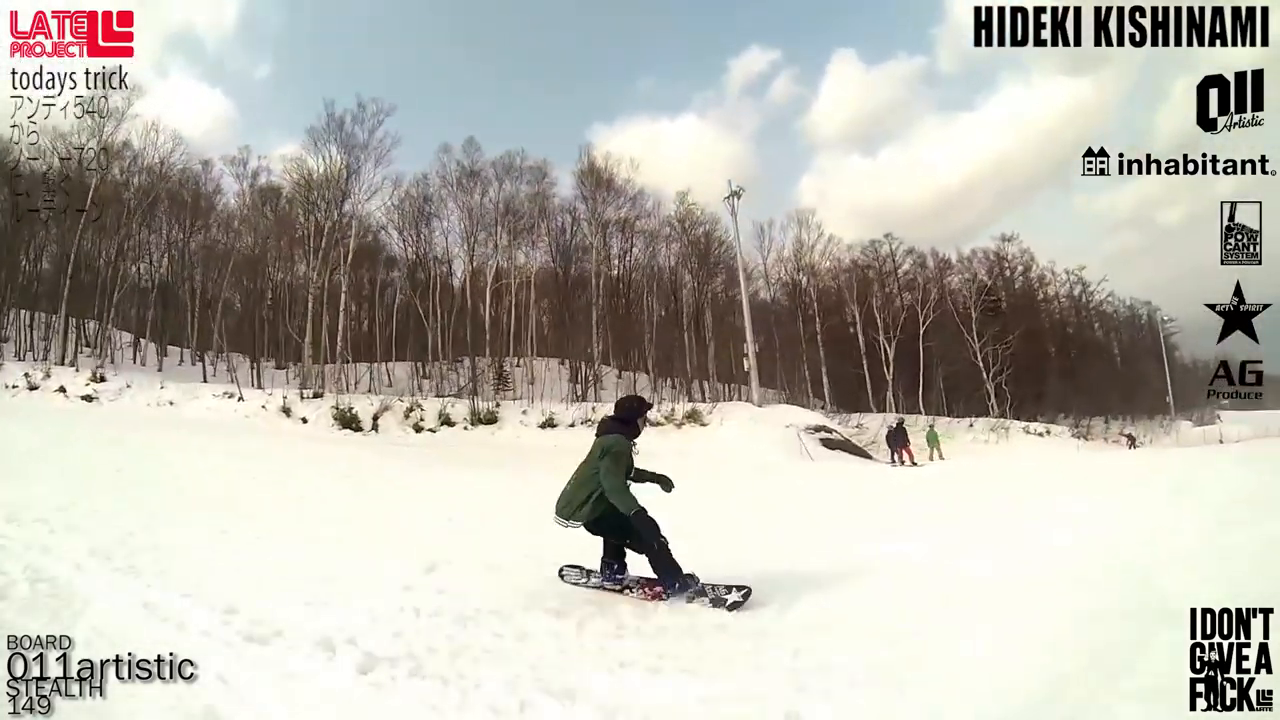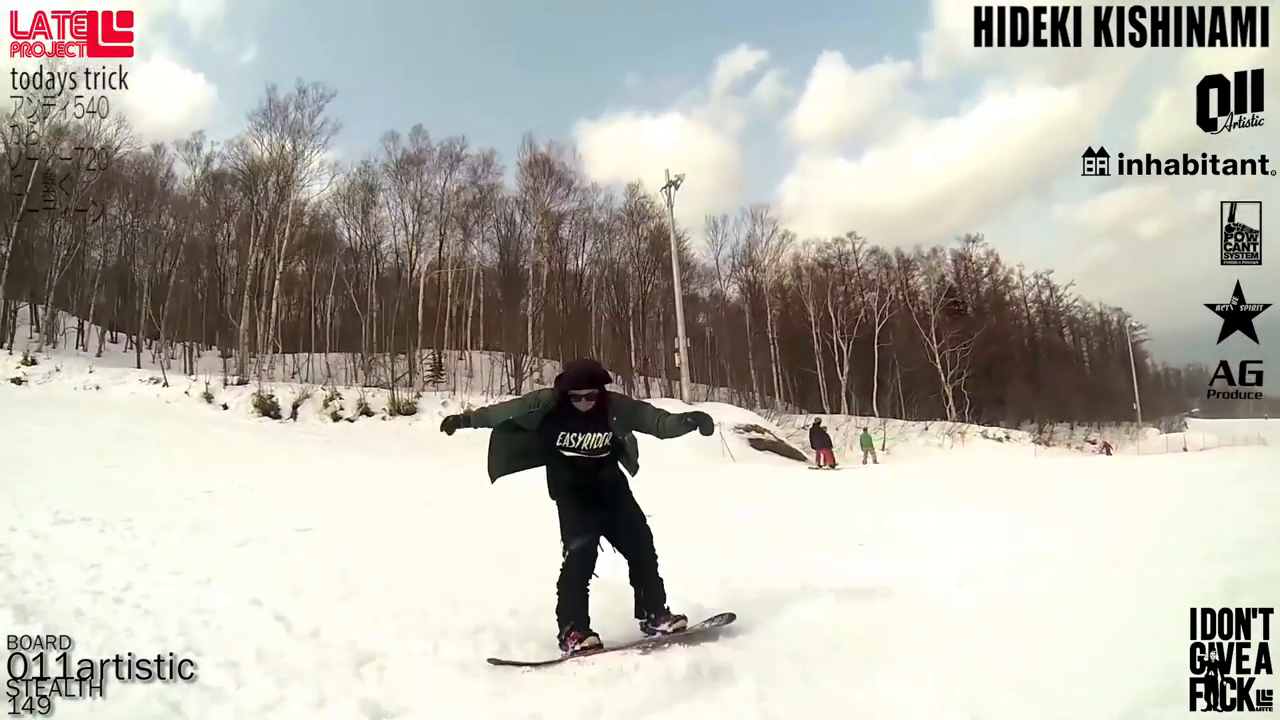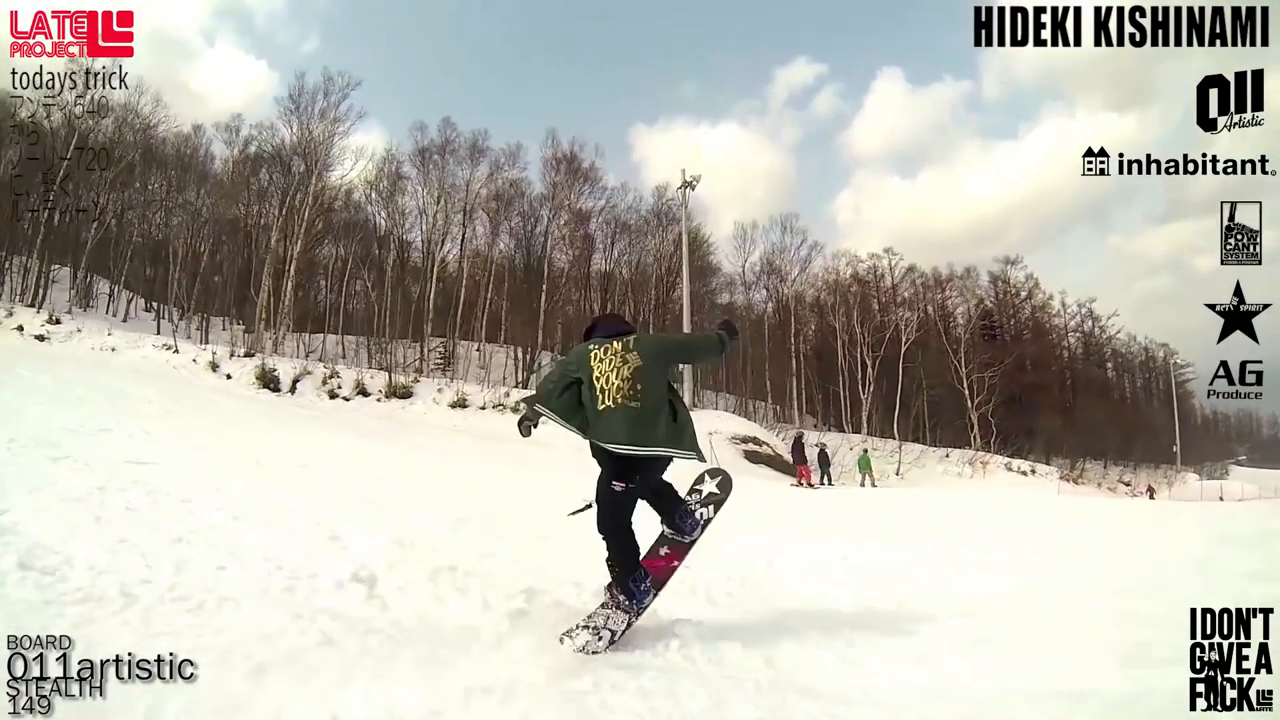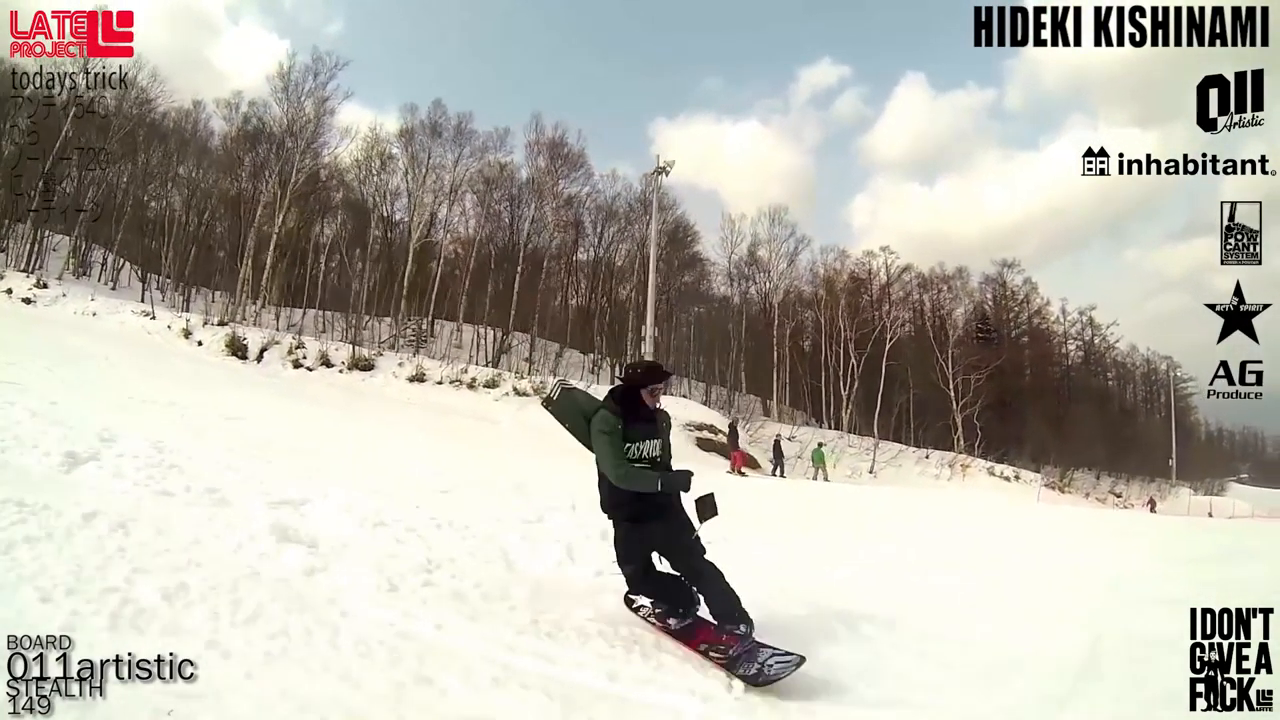
dt=1s
person 1, frame 1
left shoulder: (611, 438)
right shoulder: (618, 444)
right elbow: (614, 483)
left wrist: (654, 477)
right wrist: (638, 514)
left hip: (583, 504)
right hip: (594, 510)
left knee: (618, 521)
right knee: (652, 540)
left ankle: (612, 573)
right ankle: (677, 585)
person 1, frame 2
left shoulder: (617, 407)
right shoulder: (548, 403)
left elbow: (660, 423)
right elbow: (504, 412)
left wrist: (689, 420)
right wrist: (463, 420)
left hip: (612, 489)
right hip: (573, 494)
left knee: (641, 546)
right knee: (580, 555)
left ankle: (654, 616)
right ankle: (573, 631)
person 1, frame 3
left shoulder: (584, 354)
right shoulder: (651, 344)
left elbow: (549, 388)
right elbow: (705, 346)
left wrist: (530, 414)
right wrist: (725, 335)
left hip: (615, 449)
right hip: (659, 444)
left knee: (613, 521)
right knee: (645, 481)
left ankle: (632, 590)
right ankle: (684, 522)
person 1, frame 4
left shoulder: (660, 420)
right shoulder: (605, 421)
right elbow: (617, 472)
right wrist: (666, 480)
left hip: (664, 506)
right hip: (627, 515)
left knee: (692, 563)
right knee: (636, 576)
left ankle: (735, 622)
right ankle: (679, 605)
